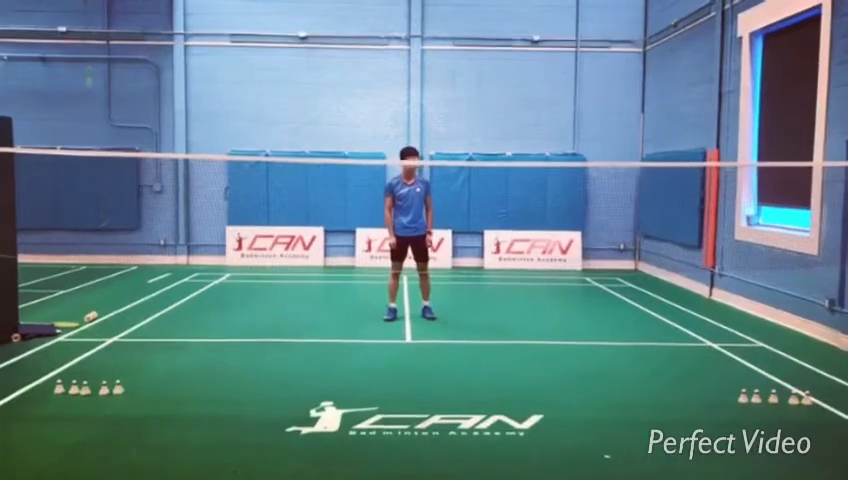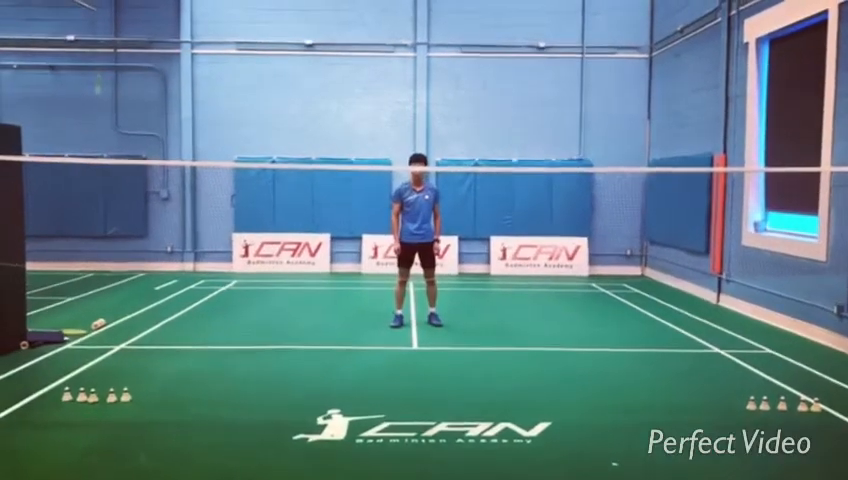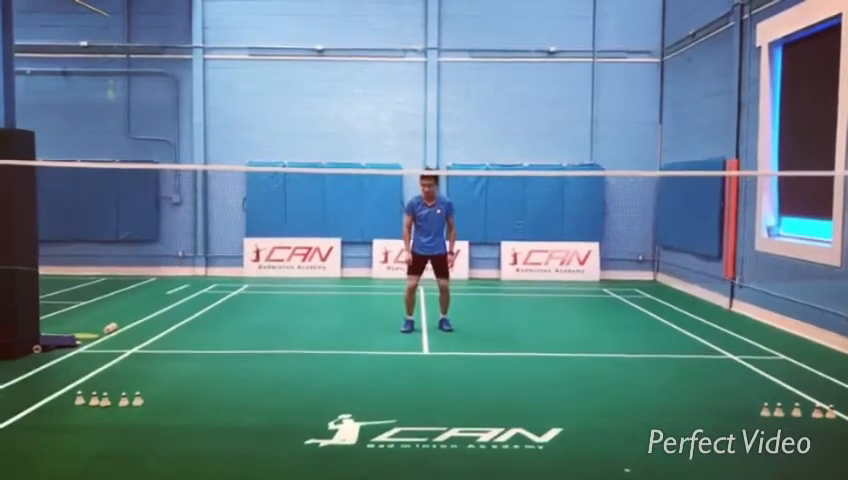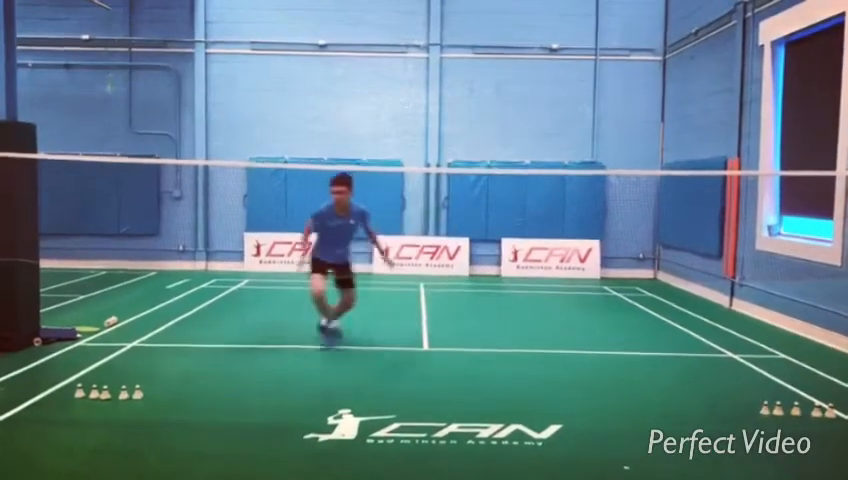
dt=1s
person 1, frame 1
left shoulder: (424, 184)
right shoulder: (392, 184)
left elbow: (428, 209)
right elbow: (388, 210)
left wrist: (429, 232)
right wrist: (391, 235)
left hip: (419, 234)
right hip: (399, 234)
left knee: (423, 271)
right knee: (395, 272)
left ankle: (426, 306)
right ankle: (392, 307)
person 1, frame 2
left shoulder: (433, 191)
right shoulder: (401, 190)
left elbow: (437, 216)
right elbow: (395, 216)
left wrist: (437, 239)
right wrist: (396, 240)
left hip: (427, 241)
right hip: (406, 241)
left knee: (430, 278)
right knee: (402, 279)
left ankle: (432, 313)
right ankle: (398, 314)
person 1, frame 3
left shoulder: (446, 204)
right shoulder: (413, 203)
left elbow: (451, 229)
right elbow: (407, 228)
left wrist: (451, 252)
right wrist: (407, 251)
left hip: (439, 251)
right hip: (418, 251)
left knee: (444, 287)
right knee: (411, 286)
left ankle: (443, 318)
right ankle: (409, 319)
person 1, frame 4
left shoulder: (360, 213)
right shoulder: (323, 213)
left elbow: (370, 232)
right elbow: (308, 229)
left wrist: (382, 252)
left hip: (341, 260)
right hip: (320, 258)
left knee: (349, 301)
right knee: (318, 292)
left ankle: (327, 322)
right ankle: (331, 322)
